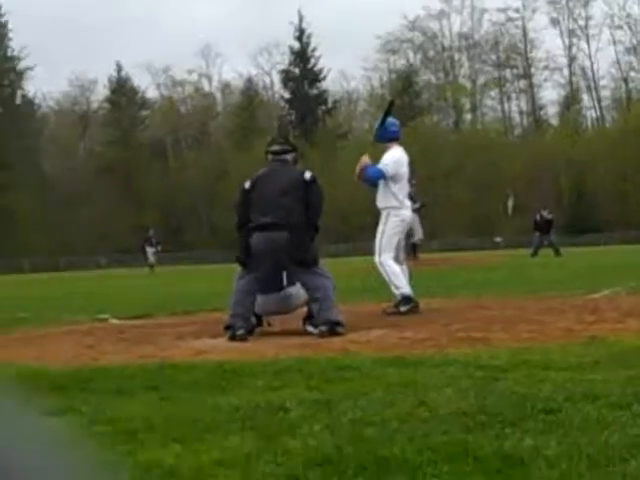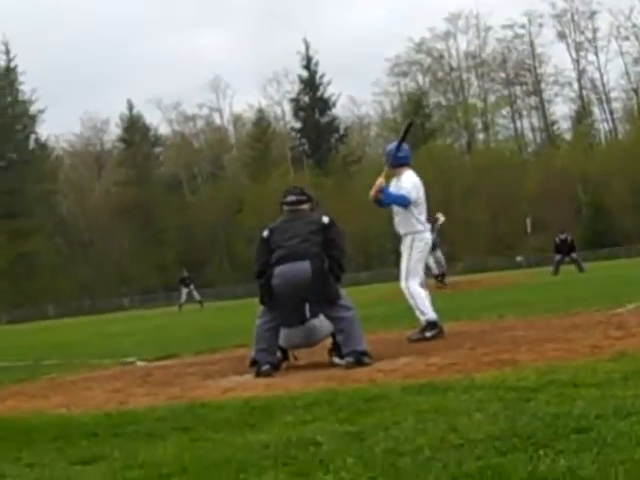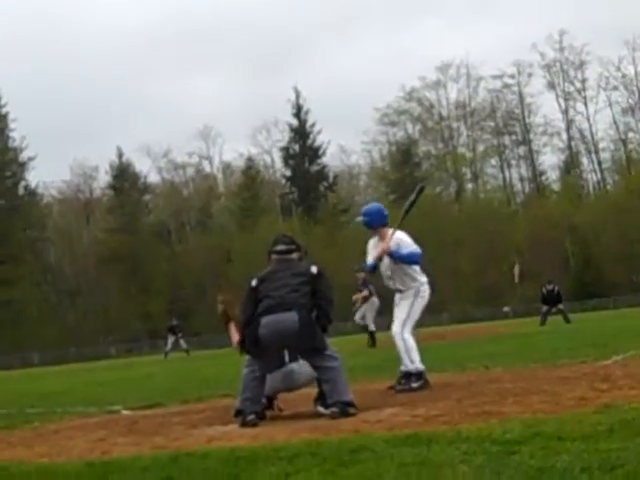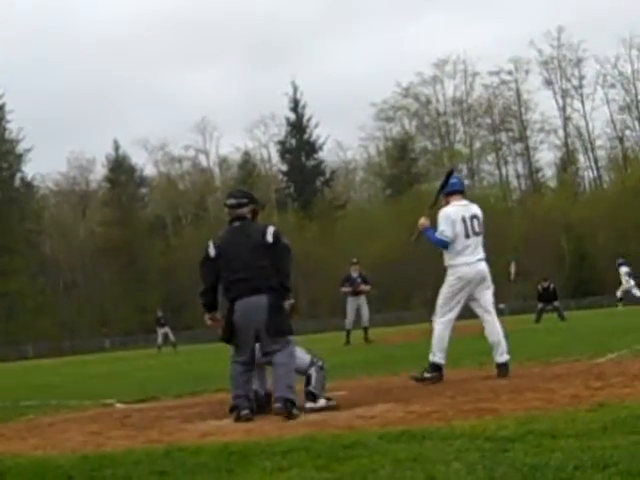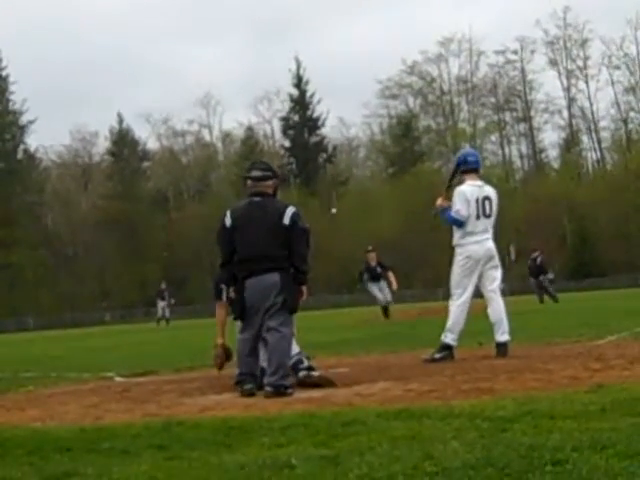
dt=1s
person 1, frame 1
left shoulder: (254, 180)
right shoulder: (304, 176)
left elbow: (242, 216)
right elbow: (314, 211)
left wrist: (246, 241)
right wrist: (307, 238)
left hip: (258, 237)
right hip: (292, 236)
left knee: (246, 281)
right knee: (317, 278)
left ankle: (238, 326)
right ankle: (328, 322)
person 1, frame 2
left shoulder: (271, 229)
right shoulder: (322, 220)
left elbow: (261, 264)
right elbow: (336, 253)
left wrist: (266, 292)
right wrist: (333, 280)
left hip: (279, 274)
right hip: (311, 270)
left knee: (267, 317)
right knee: (342, 310)
left ankle: (263, 362)
right ankle: (355, 353)
person 1, frame 3
left shoulder: (260, 278)
right shoulder: (311, 270)
left elbow: (248, 314)
right elbow: (324, 302)
left wrist: (248, 342)
right wrist: (320, 329)
left hip: (265, 325)
right hip: (298, 321)
left knee: (254, 367)
right knee: (328, 360)
left ankle: (248, 412)
right ankle: (340, 404)
person 1, frame 4
left shoulder: (216, 244)
right shoulder: (269, 232)
left elbow: (209, 280)
right elbow: (283, 267)
left wrist: (209, 309)
right wrist: (284, 296)
left hip: (239, 306)
right hip: (267, 301)
left knee: (242, 358)
right knee: (280, 349)
left ankle: (242, 406)
right ankle: (284, 399)
person 1, frame 5
left shoulder: (233, 214)
right shoulder: (287, 212)
left elbow: (226, 253)
right elbow: (299, 250)
left wrist: (230, 282)
right wrist: (301, 280)
left hip: (248, 281)
right hip: (278, 279)
left knee: (248, 332)
right knee: (278, 330)
left ankle: (246, 381)
right ankle: (276, 382)
person 2, frame 1
left shoulder: (394, 155)
right shoulder: (397, 155)
left elbow: (377, 175)
right elbow: (379, 181)
left wrist: (366, 165)
right wrist: (364, 175)
left hip: (393, 213)
right hip: (400, 212)
left knee: (383, 258)
right knee: (396, 258)
left ankle: (407, 299)
right ankle: (406, 299)
person 2, frame 2
left shoulder: (409, 179)
right shoulder: (398, 180)
left elbow: (403, 201)
right elbow: (385, 203)
left wrist: (383, 189)
right wrist: (377, 196)
left hip: (416, 237)
right hip: (412, 237)
left knee: (409, 283)
right knee: (416, 283)
left ankle: (432, 325)
right ankle: (429, 324)
person 2, frame 3
left shoulder: (399, 238)
right shoulder: (373, 243)
left elbow: (416, 257)
right elbow: (370, 268)
left wrist: (391, 253)
right wrist: (377, 258)
left hip: (416, 290)
right hip: (401, 292)
left knee: (401, 330)
right knee: (399, 332)
left ankle: (419, 376)
right ankle: (408, 372)
person 2, frame 4
left shoulder: (447, 212)
right shoulder: (476, 209)
left elbow: (443, 242)
left wrist: (426, 229)
left hip: (459, 271)
right hip: (480, 267)
left knee: (442, 317)
right knee: (489, 316)
left ankle: (435, 367)
right ankle: (502, 363)
person 2, frame 5
left shoulder: (462, 190)
right shoulder: (491, 191)
left elbow: (458, 221)
right elbow: (490, 219)
left wrist: (443, 209)
left hip: (468, 249)
right hip: (488, 246)
left knee: (459, 298)
right knee: (493, 294)
left ankle: (448, 346)
right ankle: (502, 342)
